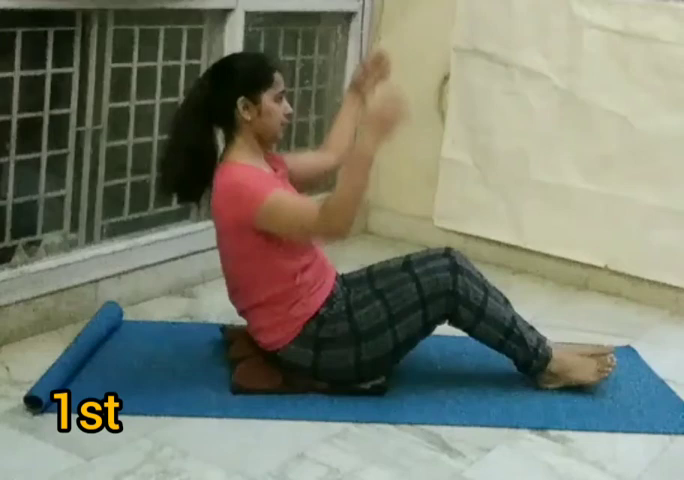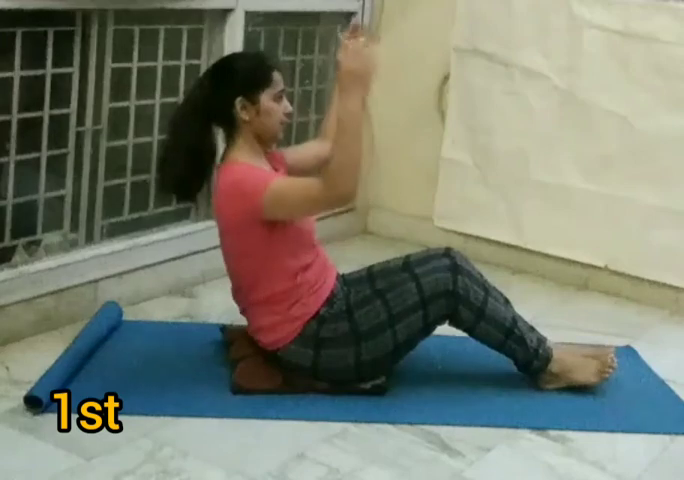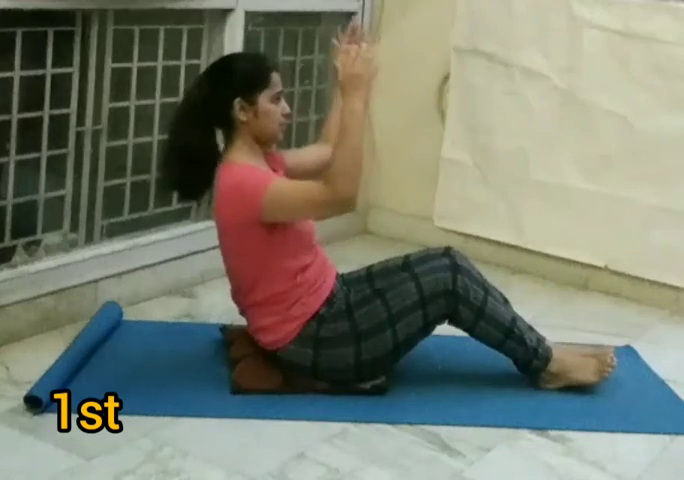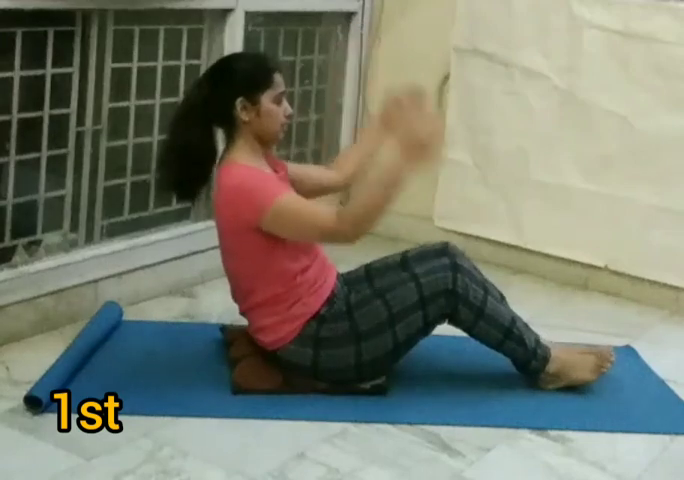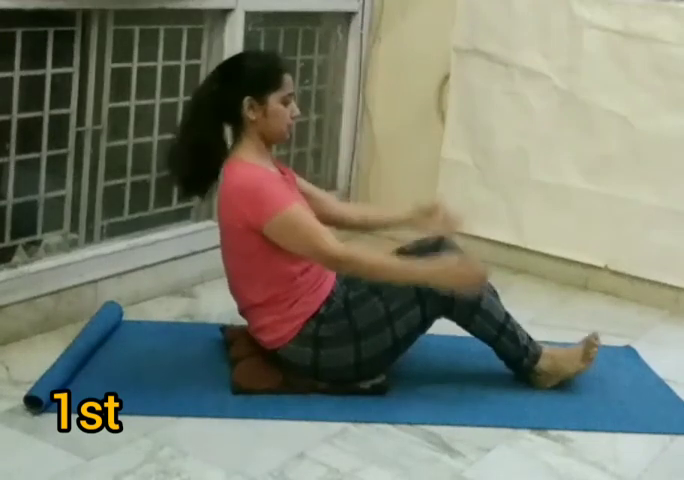
dt=0.3s
person 1, frame 1
left shoulder: (258, 164)
right shoulder: (240, 184)
left elbow: (329, 157)
right elbow: (333, 223)
left wrist: (356, 95)
right wrist: (372, 137)
left hip: (324, 303)
right hip: (310, 339)
left knee: (445, 261)
right knee: (446, 277)
left ankle: (538, 351)
right ankle: (545, 363)
person 1, frame 2
left shoulder: (259, 162)
right shoulder: (243, 183)
left elbow: (325, 147)
right elbow: (338, 190)
left wrist: (346, 79)
right wrist: (354, 96)
left hip: (324, 304)
right hip: (312, 339)
left knee: (445, 261)
right knee: (447, 278)
left ankle: (539, 350)
right ankle: (545, 364)
person 1, frame 3
left shoulder: (256, 162)
right shoulder: (242, 183)
left elbow: (327, 151)
right elbow: (339, 194)
left wrist: (346, 86)
right wrist: (355, 99)
left hip: (323, 303)
right hip: (311, 338)
left knee: (445, 260)
right knee: (447, 278)
left ankle: (537, 350)
right ankle: (545, 364)
person 1, frame 4
left shoulder: (256, 166)
right shoulder: (244, 185)
left elbow: (334, 177)
right elbow: (345, 226)
left wrist: (381, 127)
right wrist: (405, 159)
left hip: (324, 304)
right hip: (311, 339)
left knee: (444, 257)
right knee: (447, 278)
left ankle: (534, 350)
right ankle: (544, 364)
person 1, frame 5
left shoulder: (262, 168)
right shoulder: (251, 184)
left elbow: (335, 210)
right elbow: (337, 256)
left wrist: (409, 216)
right wrist: (429, 273)
left hip: (321, 305)
right hip: (310, 339)
left knee: (437, 254)
right knee: (441, 270)
left ankle: (526, 352)
right ankle: (536, 362)
